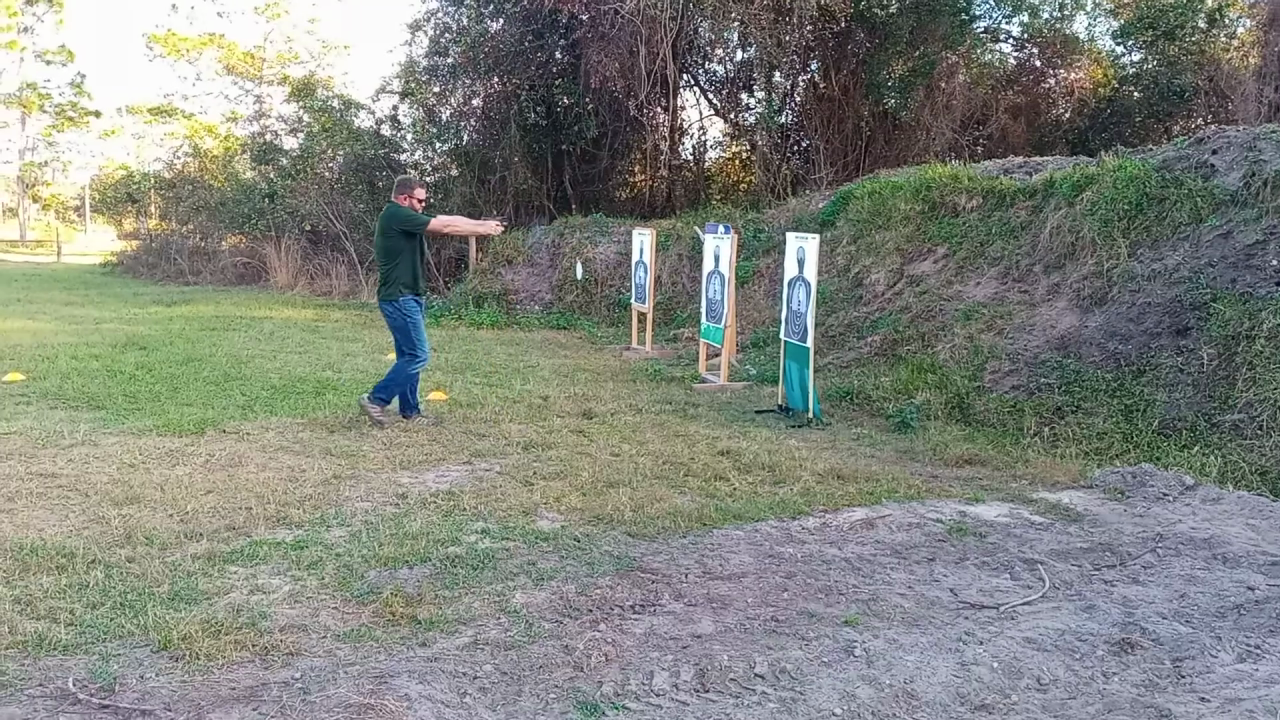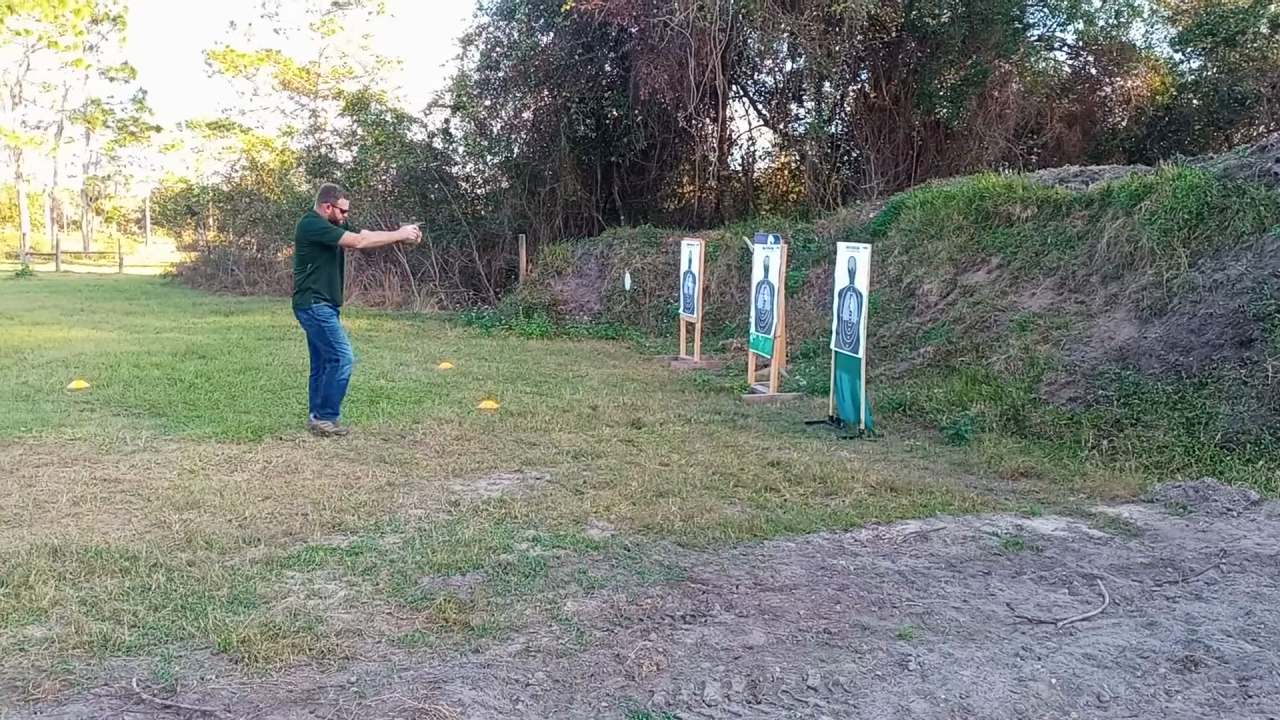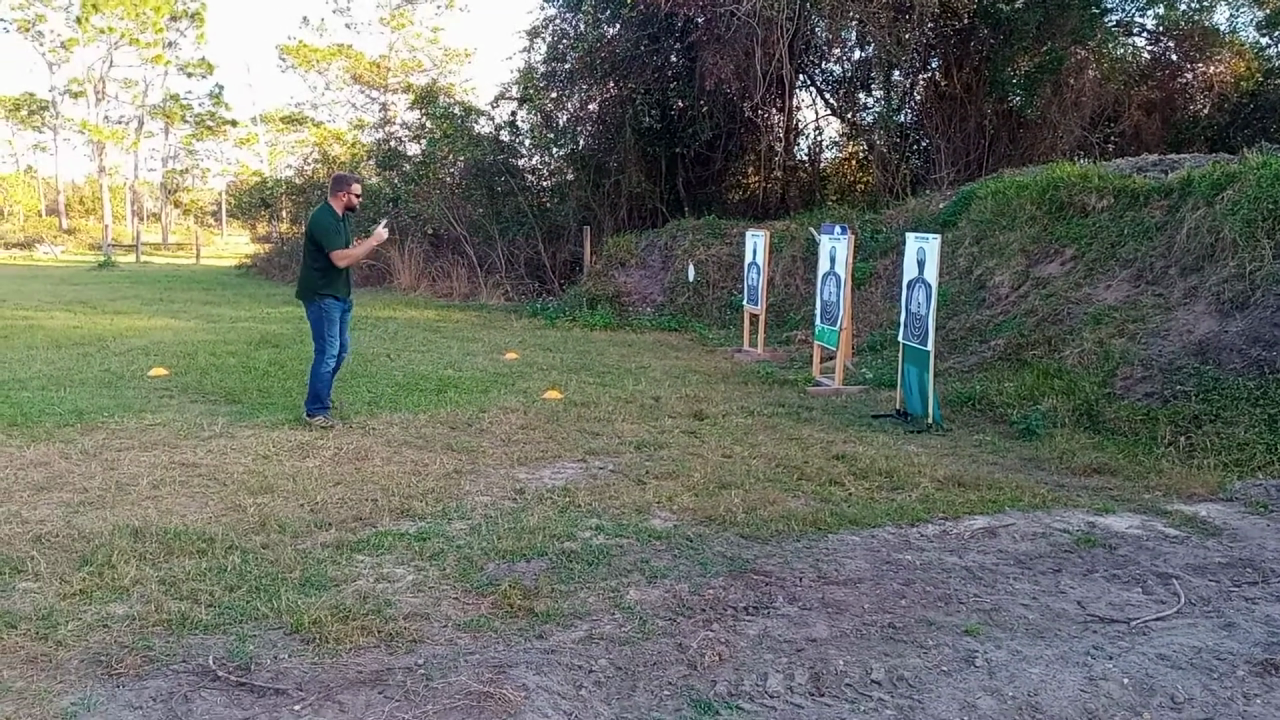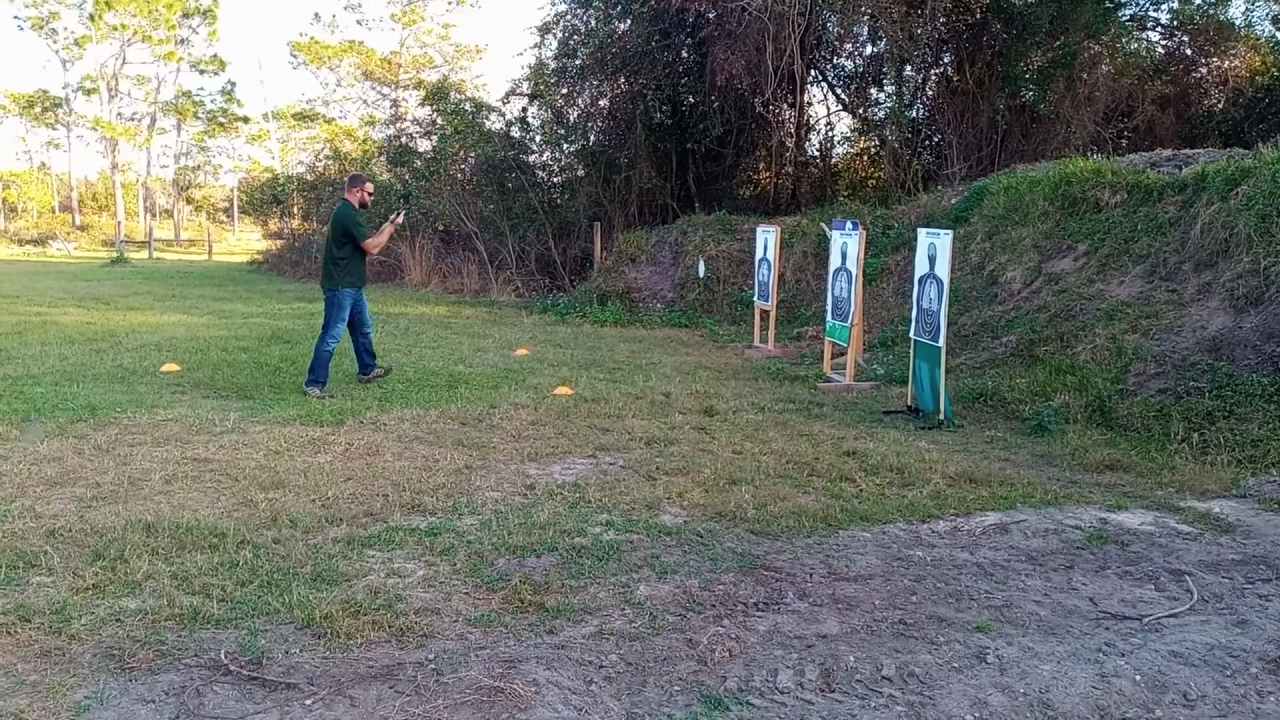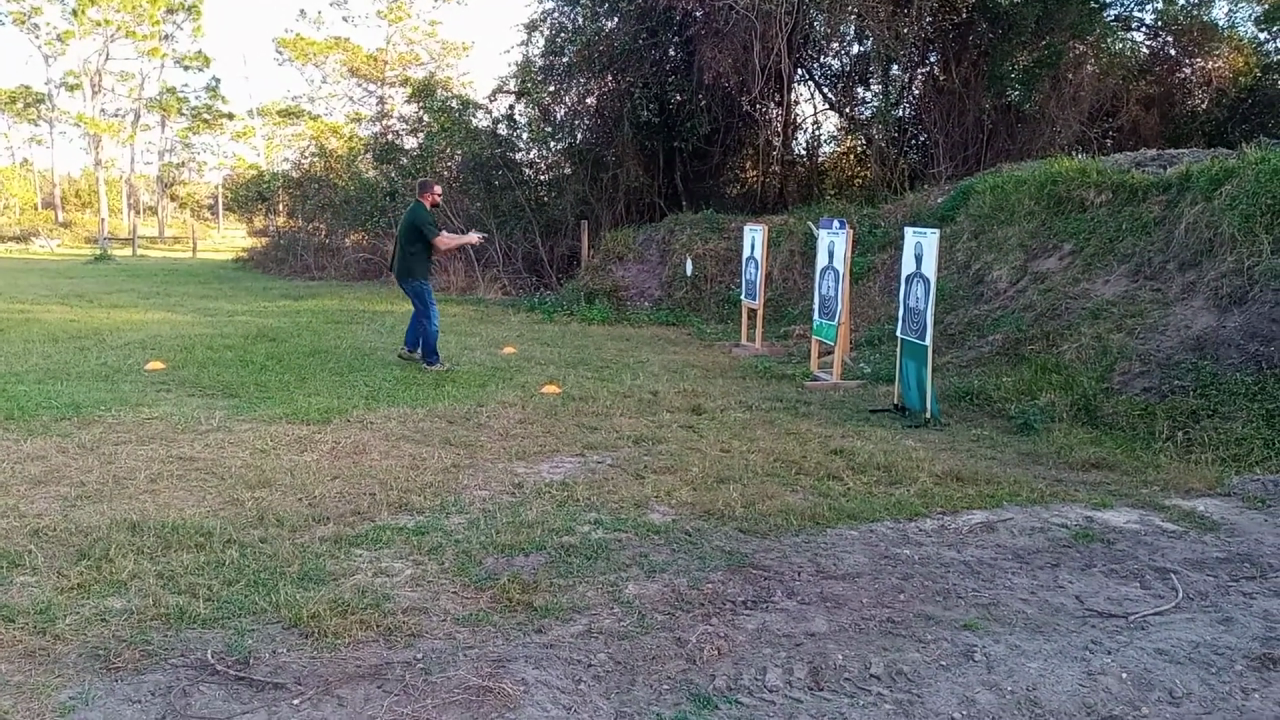
dt=1s
person 1, frame 1
left shoulder: (406, 217)
right shoulder: (396, 216)
left elbow: (447, 220)
right elbow: (445, 227)
left wrist: (484, 225)
right wrist: (484, 229)
left hip: (406, 298)
right hip: (399, 300)
left knee: (414, 355)
right knee: (415, 355)
left ankle: (410, 411)
right ankle: (375, 401)
person 1, frame 2
left shoulder: (331, 226)
right shoulder: (313, 226)
left elbow: (364, 235)
right elbow: (357, 241)
left wrist: (400, 234)
right wrist: (400, 235)
left hip: (324, 305)
right hip: (314, 307)
left knee: (324, 365)
right knee: (343, 360)
left ankle: (321, 416)
right ankle: (324, 415)
person 1, frame 3
left shoulder: (343, 216)
right shoulder: (322, 219)
right elbow: (341, 259)
left wrist: (362, 246)
right wrist: (373, 241)
left hip: (339, 295)
right hip: (321, 296)
left knee: (341, 350)
right knee: (327, 353)
left ankle: (320, 398)
right ankle: (315, 412)
person 1, frame 4
left shoulder: (348, 212)
right shoulder: (347, 214)
left elbow: (366, 242)
right elbow: (372, 247)
left wrist: (386, 226)
right wrist: (391, 227)
left hip: (352, 284)
right hip: (342, 286)
left knee: (363, 328)
right knee: (332, 334)
left ankle: (367, 370)
right ankle: (314, 383)
person 1, frame 5
left shoulder: (419, 211)
right shoulder: (421, 215)
left elbow: (442, 235)
right elbow: (441, 244)
left wrist: (465, 237)
right wrist: (466, 239)
left hip: (405, 272)
right hip: (414, 275)
left knee: (420, 311)
right knee: (430, 318)
left ankle: (409, 348)
right ankle: (431, 362)
